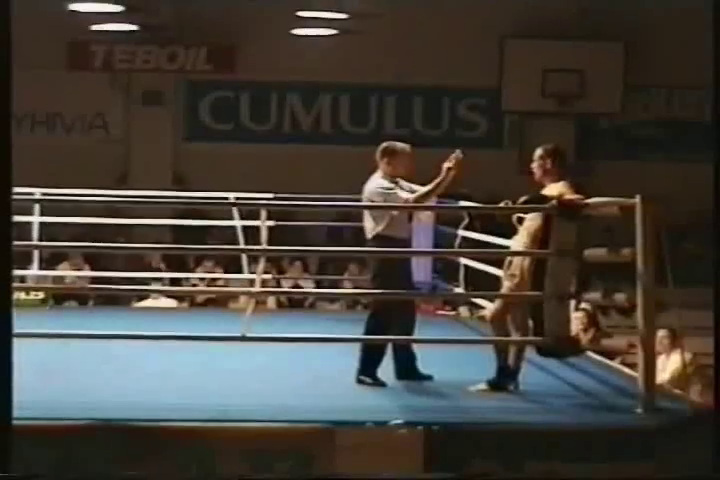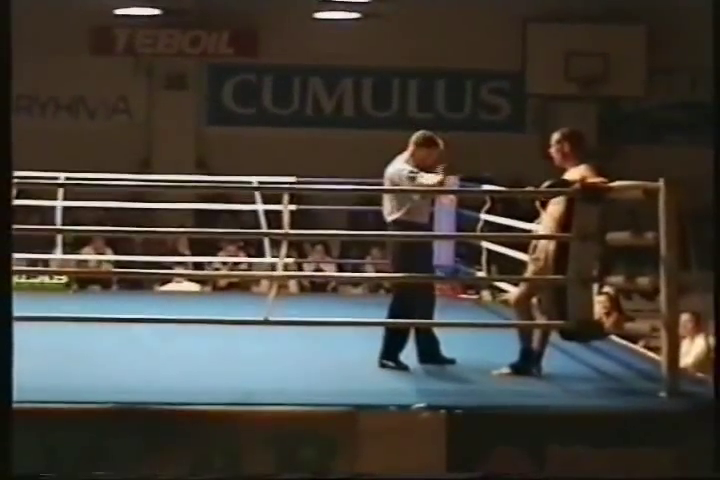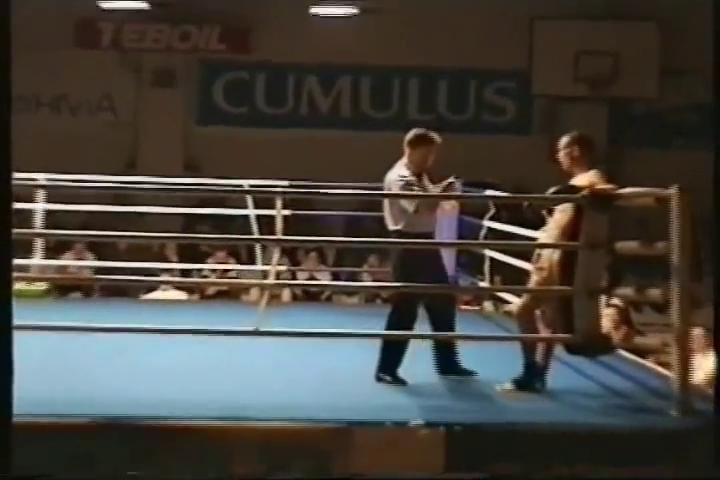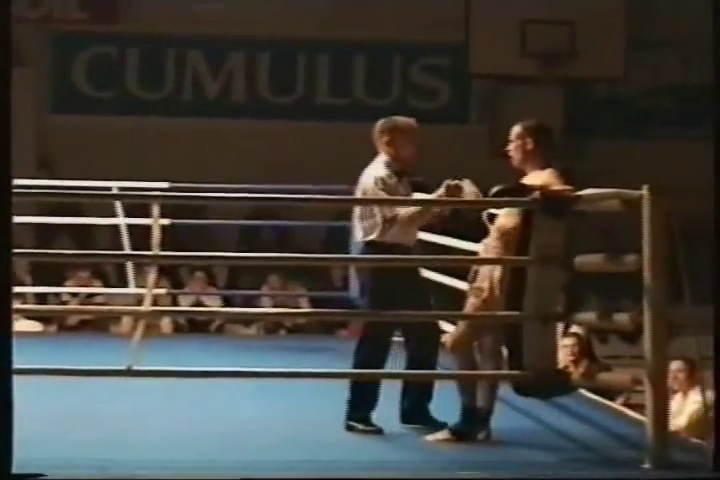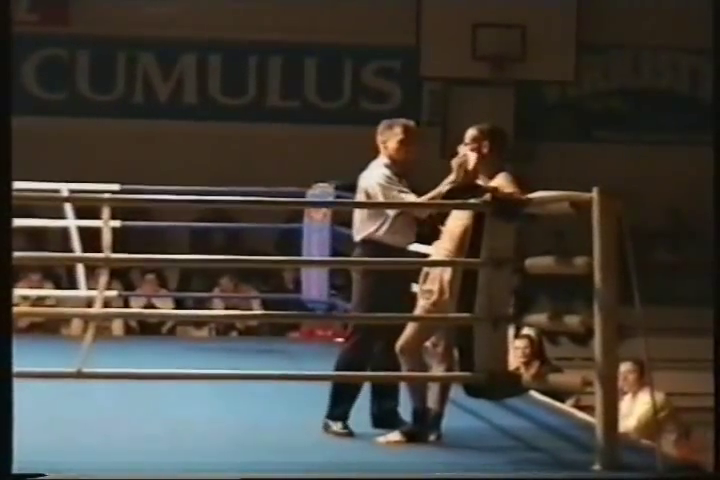
dt=1s
person 1, frame 1
left shoulder: (561, 189)
right shoulder: (546, 192)
left elbow: (579, 202)
right wrist: (517, 217)
left hip: (530, 263)
right hip: (520, 261)
left knee: (496, 315)
right knee: (518, 320)
left ankle: (505, 374)
right ankle: (507, 375)
person 1, frame 2
left shoulder: (583, 173)
right shoulder: (568, 177)
left elbow: (602, 185)
right wrist: (541, 201)
left hip: (555, 247)
right hip: (545, 246)
right knee: (545, 305)
left ankle: (530, 358)
right ankle: (531, 359)
person 1, frame 3
left shoulder: (592, 179)
right shoulder: (577, 182)
left hip: (559, 259)
right hip: (549, 256)
left knee: (523, 310)
right knee: (548, 316)
left ankle: (533, 374)
right ankle: (534, 375)
person 1, frame 4
left shoulder: (547, 178)
right shoulder: (527, 183)
left hip: (502, 277)
right hip: (490, 274)
left knee: (458, 342)
right knee: (487, 346)
right ankle: (476, 421)
person 1, frame 5
left shoulder: (500, 182)
right shoulder: (475, 184)
left elbow: (520, 200)
left wrist: (490, 194)
left hip: (452, 278)
right hip: (439, 274)
left knee: (408, 346)
right knee: (441, 349)
person 2, frame 1
left shoulder: (398, 184)
right shoulder: (377, 187)
left elbow: (427, 192)
right elbow: (414, 200)
left wrist: (448, 174)
right wrist: (442, 177)
left hip: (399, 249)
right hip: (385, 250)
left knee: (405, 310)
right knee: (382, 311)
left ankle: (406, 367)
right ankle: (366, 371)
person 2, frame 2
left shoulder: (412, 172)
right shoulder: (399, 171)
left elbow: (427, 190)
right elbow: (433, 185)
left wrist: (435, 175)
right wrist: (440, 174)
left hip: (418, 234)
right hip: (405, 236)
left knee: (424, 294)
right knee: (405, 295)
left ankle: (428, 350)
right ankle: (389, 354)
person 2, frame 3
left shoulder: (420, 176)
right shoulder: (398, 178)
left elbow: (429, 205)
right elbow: (423, 206)
left wrist: (441, 190)
right wrist: (441, 191)
left hip: (425, 244)
right hip: (408, 246)
left knee: (443, 302)
right knee: (404, 308)
left ankle: (448, 362)
right ankle: (386, 369)
person 2, frame 4
left shoulder: (398, 178)
right shoulder: (376, 178)
right elbow: (400, 219)
left wrist: (434, 208)
right wrist: (436, 200)
left hip: (402, 260)
right hip: (381, 260)
left knee: (425, 333)
right knee: (376, 338)
left ankle: (415, 408)
right ankle: (357, 414)
person 2, frame 5
left shoulder: (395, 178)
right shoulder: (377, 177)
left elbow: (414, 215)
right elbow: (419, 207)
right wrist: (452, 180)
left hip: (395, 260)
right hip: (375, 259)
left knee: (391, 339)
right knee: (362, 337)
left ankle: (385, 412)
right ankle: (335, 414)
